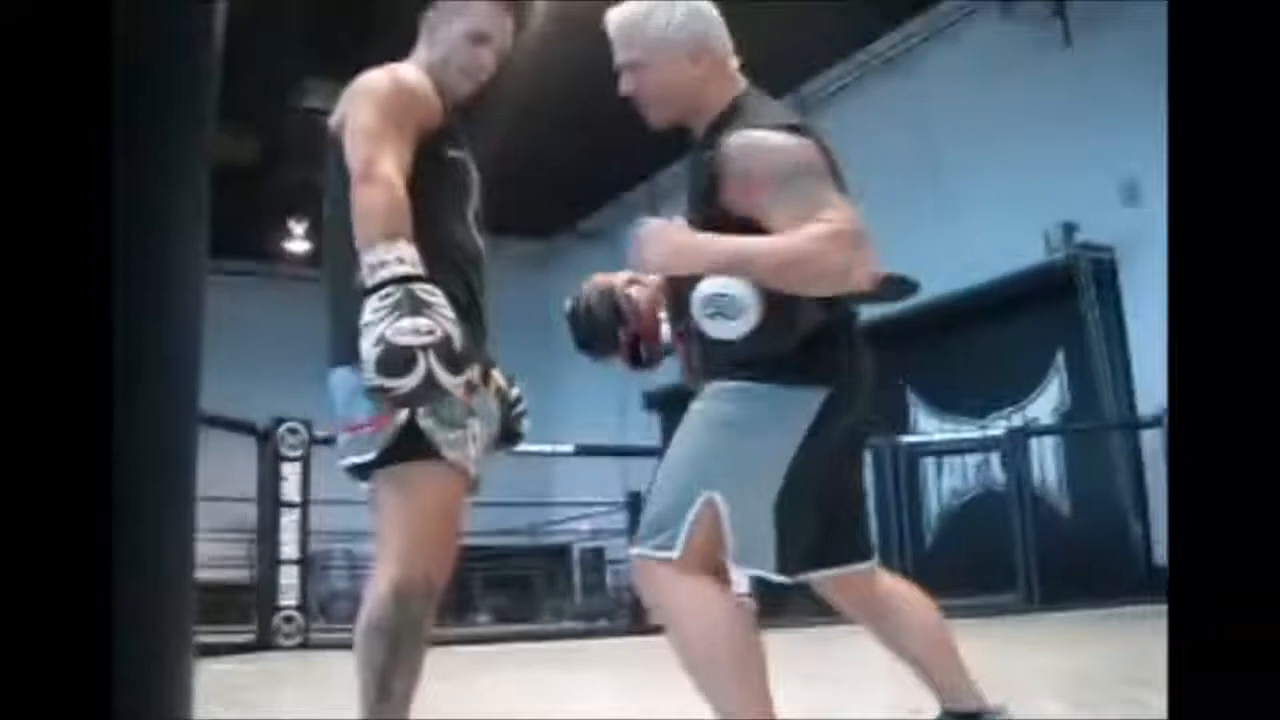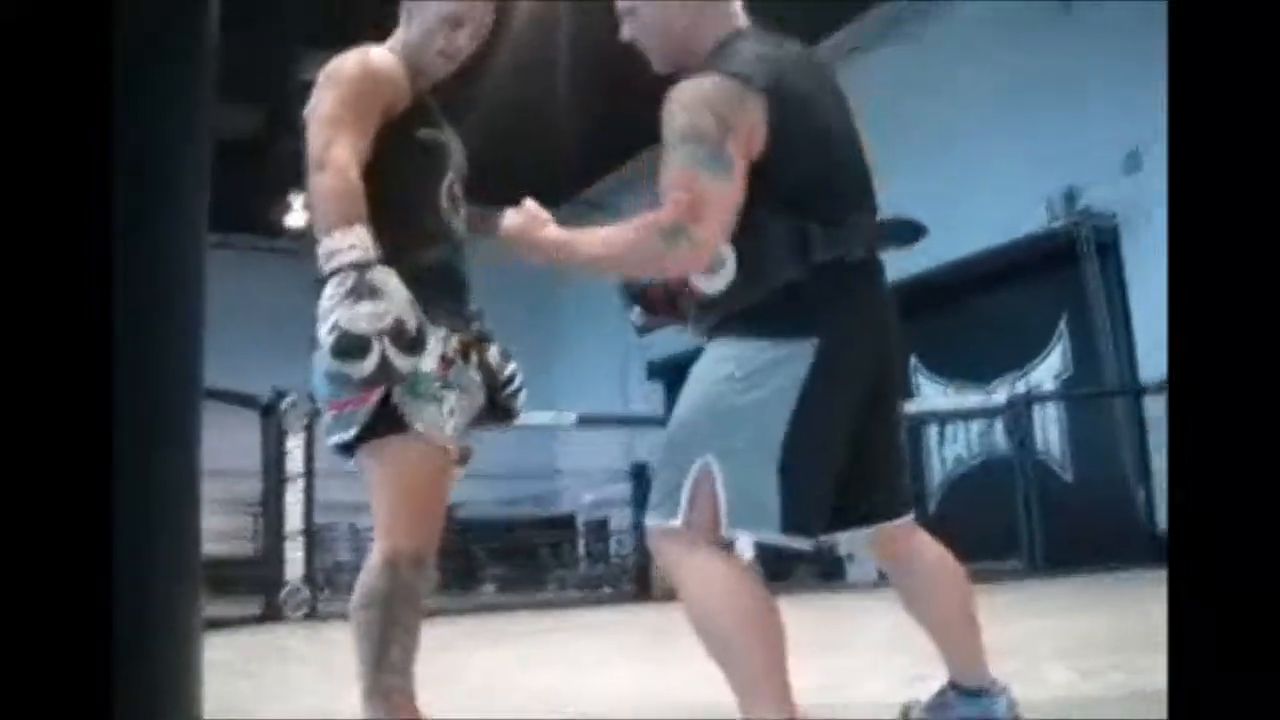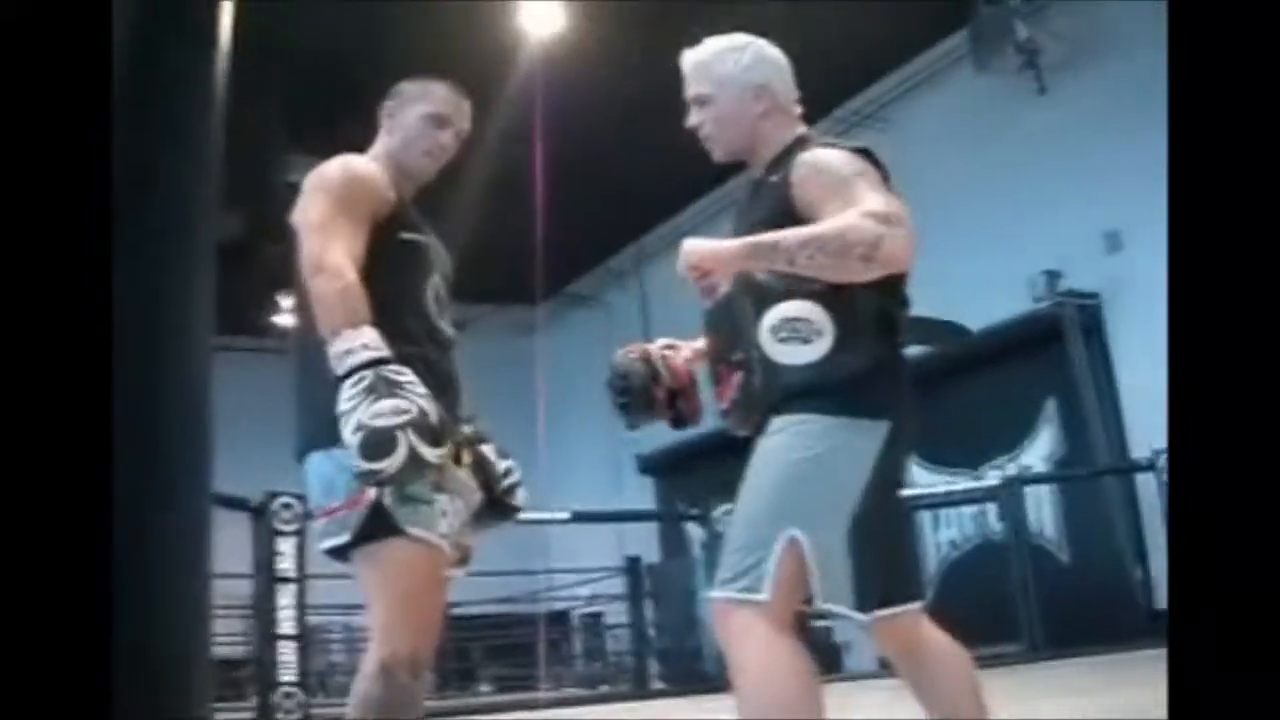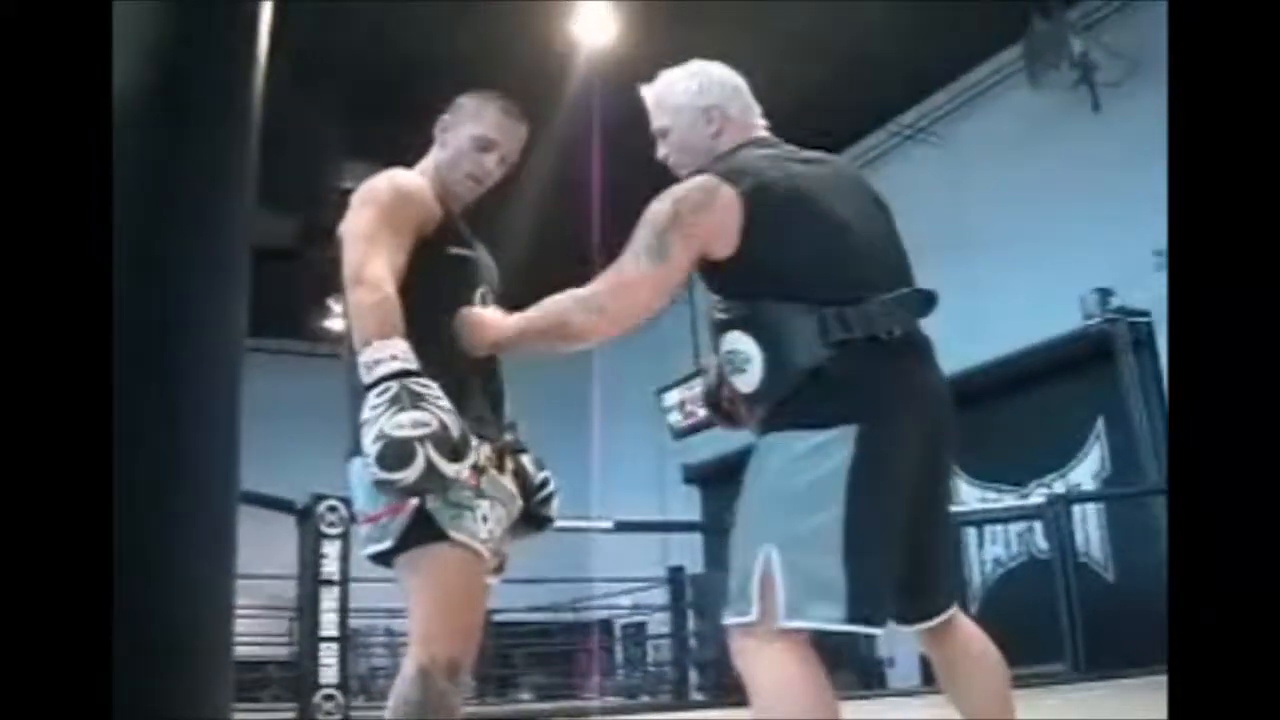
dt=0.7s
person 1, frame 1
left shoulder: (757, 147)
right shoulder: (722, 144)
left elbow: (847, 258)
left wrist: (700, 250)
right wrist: (660, 280)
left hip: (778, 384)
right hip: (798, 383)
left knee: (667, 562)
right knee: (847, 574)
person 1, frame 2
left shoulder: (708, 94)
right shoulder: (798, 69)
left elbow: (685, 239)
left wrist: (552, 242)
left hip: (783, 333)
right hip: (853, 320)
left knee: (685, 535)
right knee: (886, 525)
person 1, frame 3
left shoulder: (821, 167)
right shoulder: (770, 189)
left elbow: (887, 242)
left wrist: (734, 252)
right wrist: (703, 352)
left hip: (835, 414)
right hip: (817, 417)
left knee: (747, 611)
right knee: (896, 620)
person 1, frame 4
left shoulder: (701, 197)
right shoulder: (839, 177)
left elbow: (601, 310)
left wrist: (500, 329)
left hip: (830, 417)
right hip: (910, 400)
left knee: (764, 630)
right knee: (934, 615)
person 2, frame 1
left shoulder: (444, 130)
right shoulder: (393, 88)
right elbow: (375, 182)
left wrist: (482, 371)
right wrist: (396, 291)
left hip: (443, 355)
right hip: (402, 345)
left knee: (423, 566)
right knee: (414, 565)
person 2, frame 2
left shoulder: (430, 118)
right shoulder: (367, 73)
right elbow: (331, 167)
left wrist: (473, 336)
right wrist: (353, 276)
left hip: (430, 336)
right hip: (382, 331)
left knee: (416, 540)
right knee: (407, 537)
person 2, frame 3
left shoulder: (415, 231)
right shoulder: (348, 180)
right elbow: (328, 274)
left wrist: (468, 442)
right wrist: (369, 375)
left hip: (420, 439)
right hip: (374, 433)
left knee: (411, 645)
right knee: (403, 643)
person 2, frame 4
left shoulder: (465, 245)
right shoulder: (396, 194)
right elbow: (368, 286)
left wrist: (509, 448)
right wrist: (395, 391)
left hip: (466, 447)
right hip: (420, 439)
left knee: (451, 650)
right knee: (442, 648)
